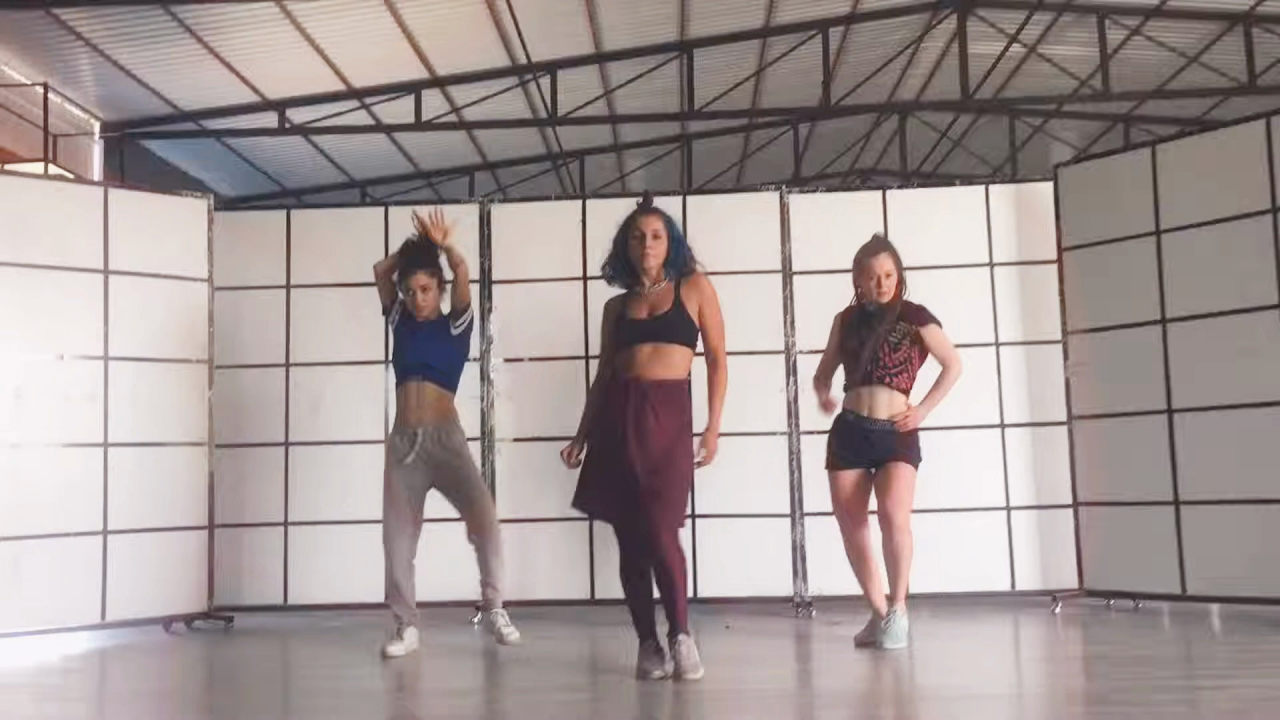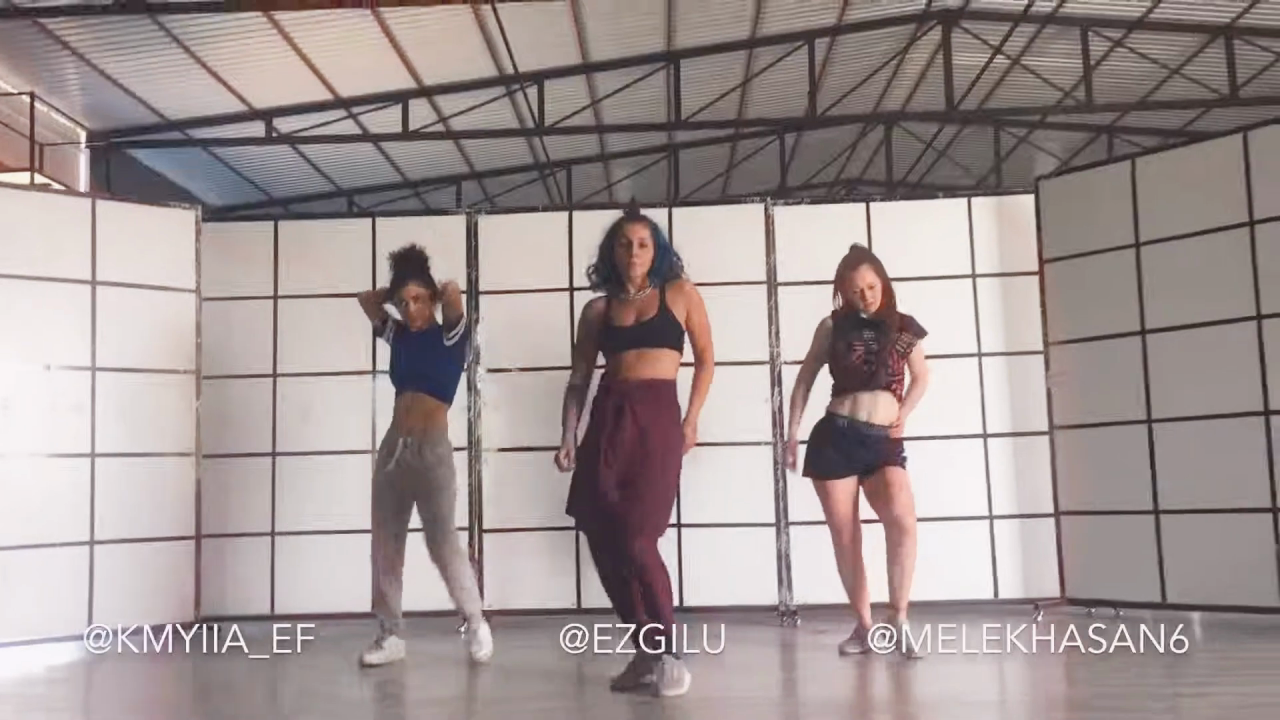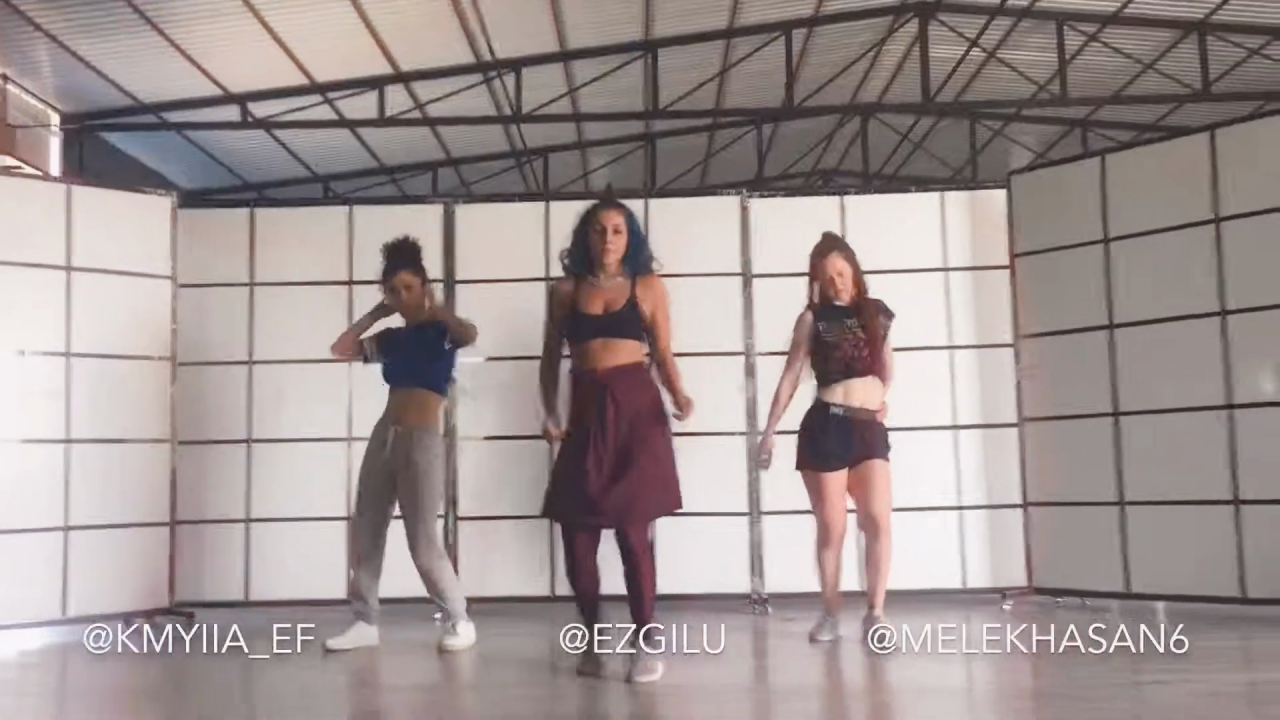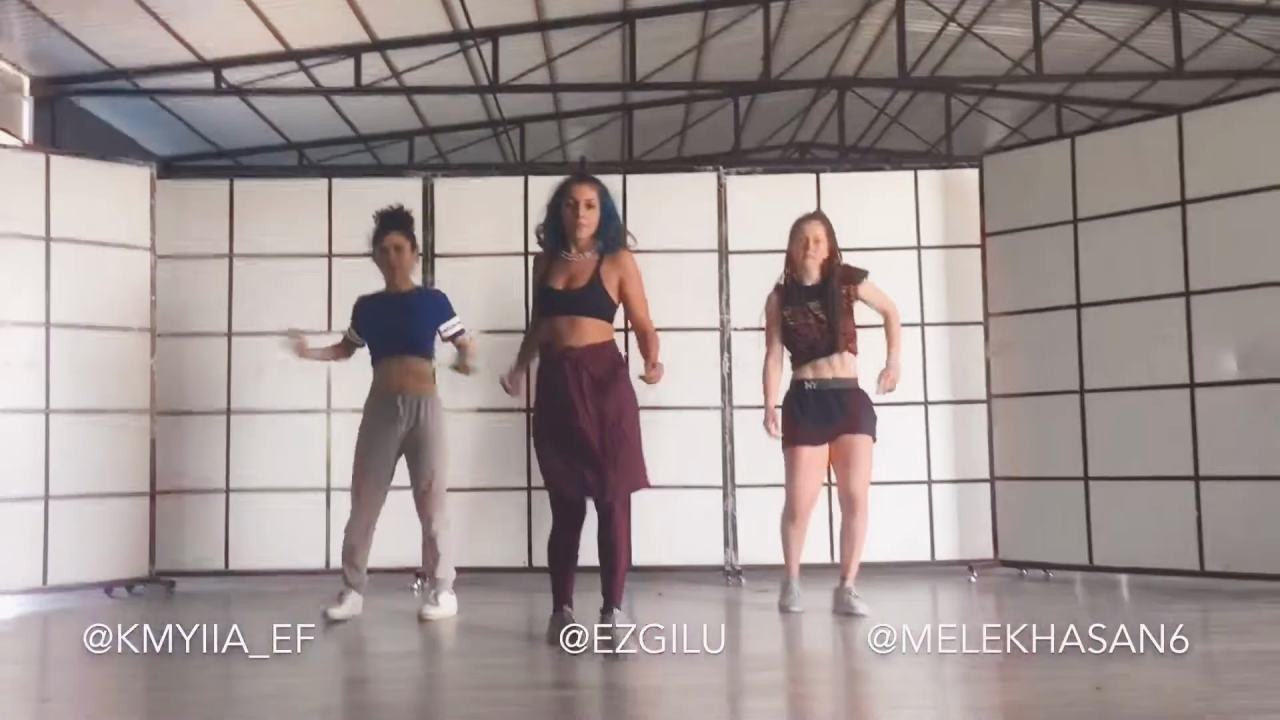
dt=0.2s
person 1, frame 1
left shoulder: (695, 287)
right shoulder: (616, 306)
left elbow: (717, 360)
right elbow: (603, 374)
left wrist: (713, 426)
right wrist: (581, 435)
left hip: (670, 415)
right hip: (616, 418)
left knee: (660, 531)
right knee: (630, 539)
left ankle: (680, 636)
right ankle: (649, 644)
person 1, frame 2
left shoulder: (680, 294)
right shoulder: (598, 308)
left elbow: (704, 359)
right elbow: (580, 378)
left wrist: (690, 417)
right wrist: (568, 434)
left hip: (657, 419)
right hip: (605, 423)
left knee: (636, 541)
right knee: (605, 547)
left ankle: (670, 656)
right ankle: (644, 650)
person 1, frame 3
left shoulder: (648, 286)
right shoulder: (565, 289)
left elbow: (662, 352)
right elbow: (551, 357)
left wrist: (677, 395)
right wrist: (550, 412)
left hip: (637, 407)
right hip: (586, 410)
left knee: (632, 528)
right knee: (576, 532)
left ankle: (645, 644)
right ankle: (592, 635)
person 1, frame 4
left shoulder: (618, 263)
right shoulder: (544, 263)
left elbow: (645, 327)
left wrist: (652, 361)
right wrist: (518, 368)
left hip: (605, 380)
right hip: (555, 384)
left knee: (612, 497)
right knee: (567, 504)
left ankle: (613, 612)
right ankle: (562, 609)
person 2, frame 1
left shoulder: (457, 324)
right shoulder: (400, 320)
left elbow: (463, 275)
right elbow: (380, 272)
left wrist: (443, 245)
right wrist: (414, 247)
left hip: (446, 437)
right hip: (402, 439)
left knee: (483, 517)
right knee: (398, 537)
left ankle: (494, 607)
right ankle: (406, 627)
person 2, frame 2
left shoulder: (452, 335)
right shoulder: (401, 337)
left elbow: (452, 295)
right elbow: (368, 299)
left wrist: (434, 290)
right wrist: (402, 296)
left hip: (432, 449)
right hip: (392, 447)
left knee: (442, 542)
right knee: (385, 547)
left ankle: (477, 626)
right ankle: (391, 635)
person 2, frame 3
left shoulder: (445, 330)
right shoulder: (390, 339)
left elbow: (470, 333)
right elbow: (341, 350)
left wrist: (437, 311)
right wrist: (374, 314)
left hip: (424, 440)
right hip: (384, 438)
left knee: (422, 539)
right knee: (364, 533)
left ankle: (460, 621)
right ankle: (363, 622)
person 2, frame 4
left shoulder: (434, 301)
right shoulder: (368, 307)
left elbow: (466, 346)
right elbow: (346, 349)
left wrist: (465, 362)
right wrist: (310, 352)
left hip: (424, 407)
right hip: (380, 408)
left knee: (431, 501)
right knee: (364, 502)
left ankle: (442, 590)
right ankle: (352, 591)
person 3, frame 1
left shoulder: (916, 318)
right shoulder: (846, 320)
left elbow: (953, 366)
right elbow: (824, 372)
left wrist: (924, 409)
right wrist: (824, 397)
left hip: (896, 437)
right hip: (849, 433)
left knee: (893, 517)
right knee: (852, 529)
left ankle: (897, 609)
right ankle: (880, 615)
person 3, frame 2
left shoulder: (906, 328)
right shoulder: (833, 326)
left elbow: (921, 377)
right elbow: (804, 380)
left wrist: (903, 415)
right wrist: (791, 434)
left hip: (884, 443)
right hip: (836, 438)
left knee: (903, 525)
right knee: (845, 539)
left ankle: (899, 623)
right ankle: (865, 625)
person 3, frame 3
left shoulder: (876, 313)
right shoulder: (812, 317)
right elbow: (790, 376)
left wrist: (883, 398)
right wrist: (769, 432)
left hip: (869, 428)
right hip: (825, 426)
left knee: (878, 522)
right knee: (832, 528)
left ankle: (875, 615)
right ankle: (831, 612)
person 3, frame 4
left shoulder: (846, 280)
right shoulder: (778, 298)
left elbow: (890, 312)
right elbow: (773, 358)
left wrist: (893, 364)
right wrist: (770, 405)
left hip: (849, 398)
right hip: (804, 401)
left knee: (856, 498)
right knee: (799, 503)
left ankle: (846, 588)
right ankle: (791, 581)
